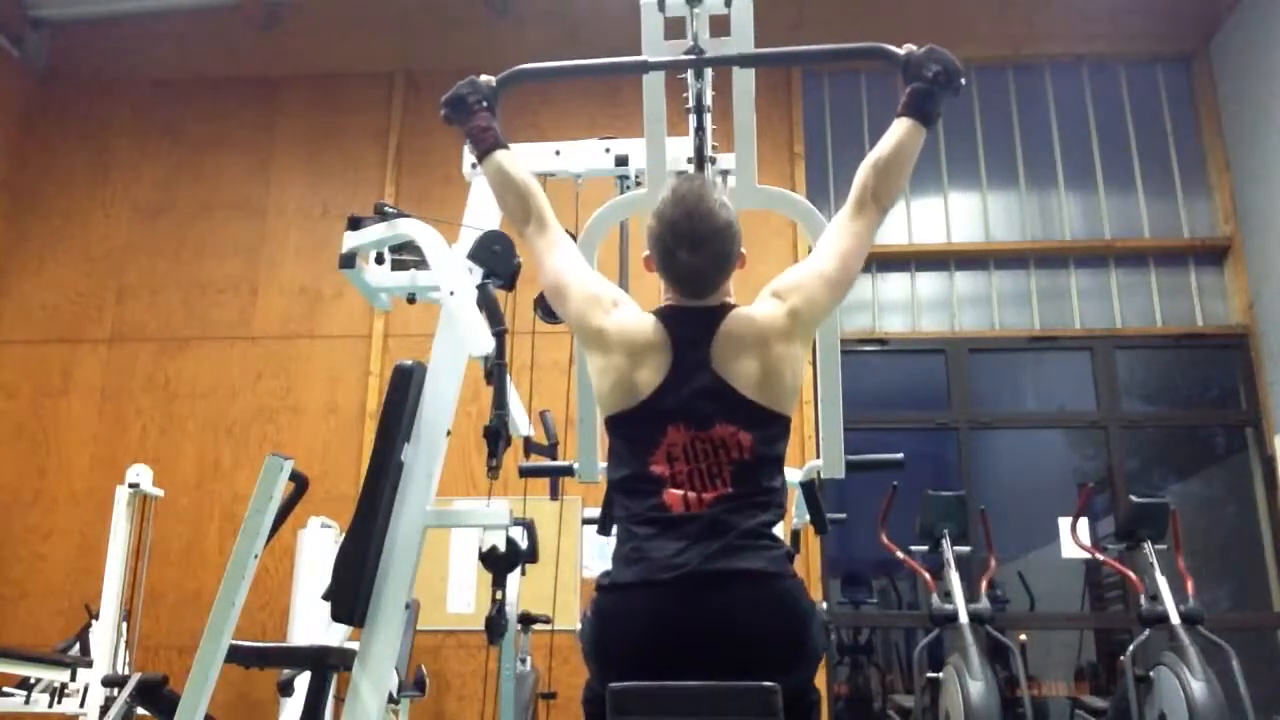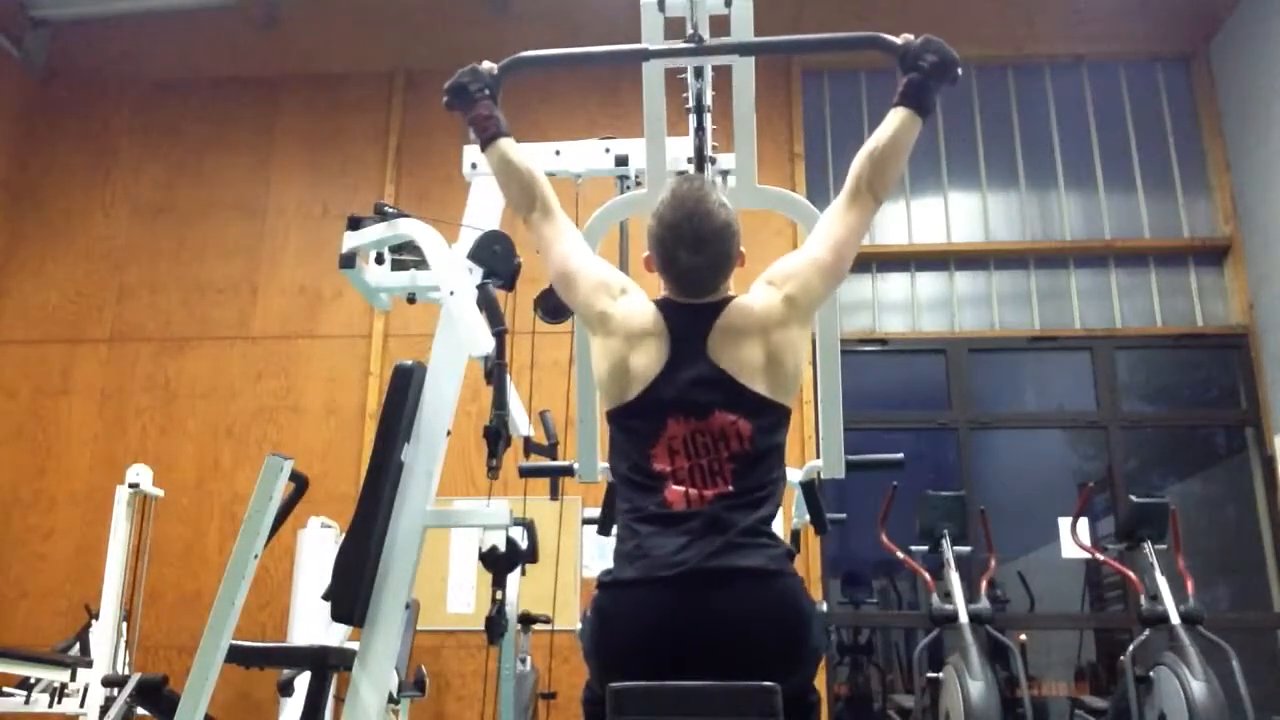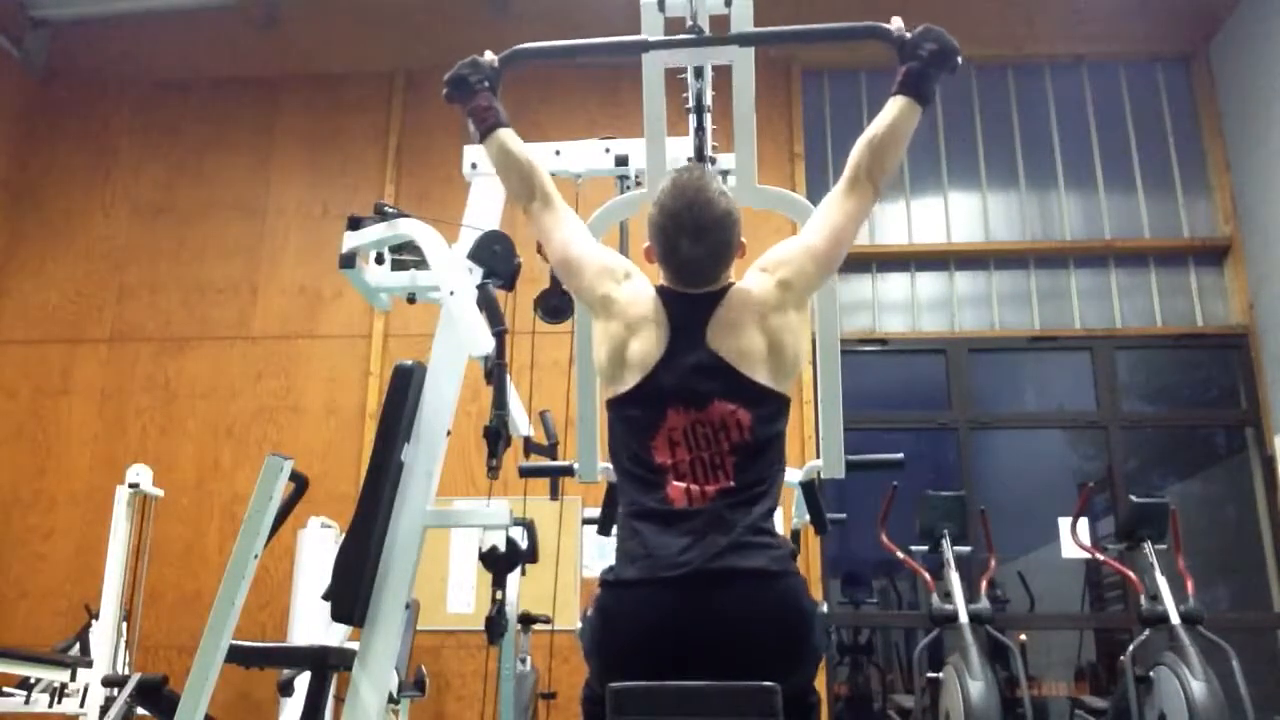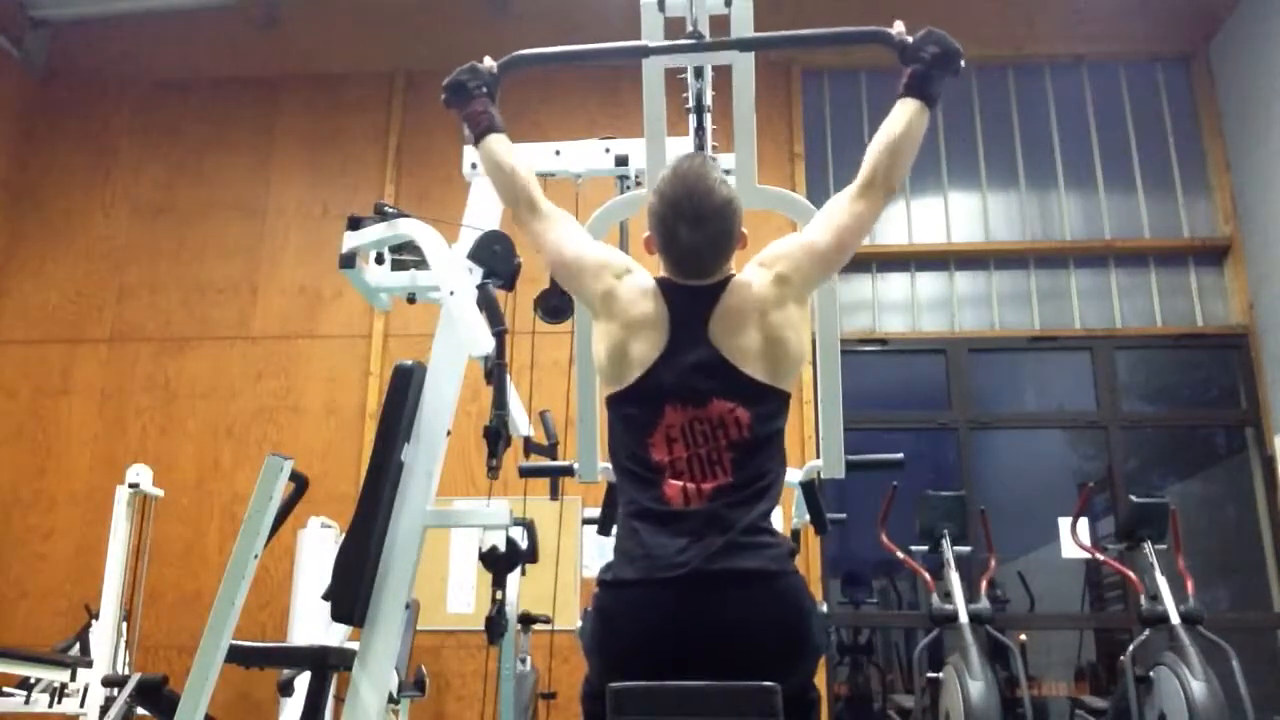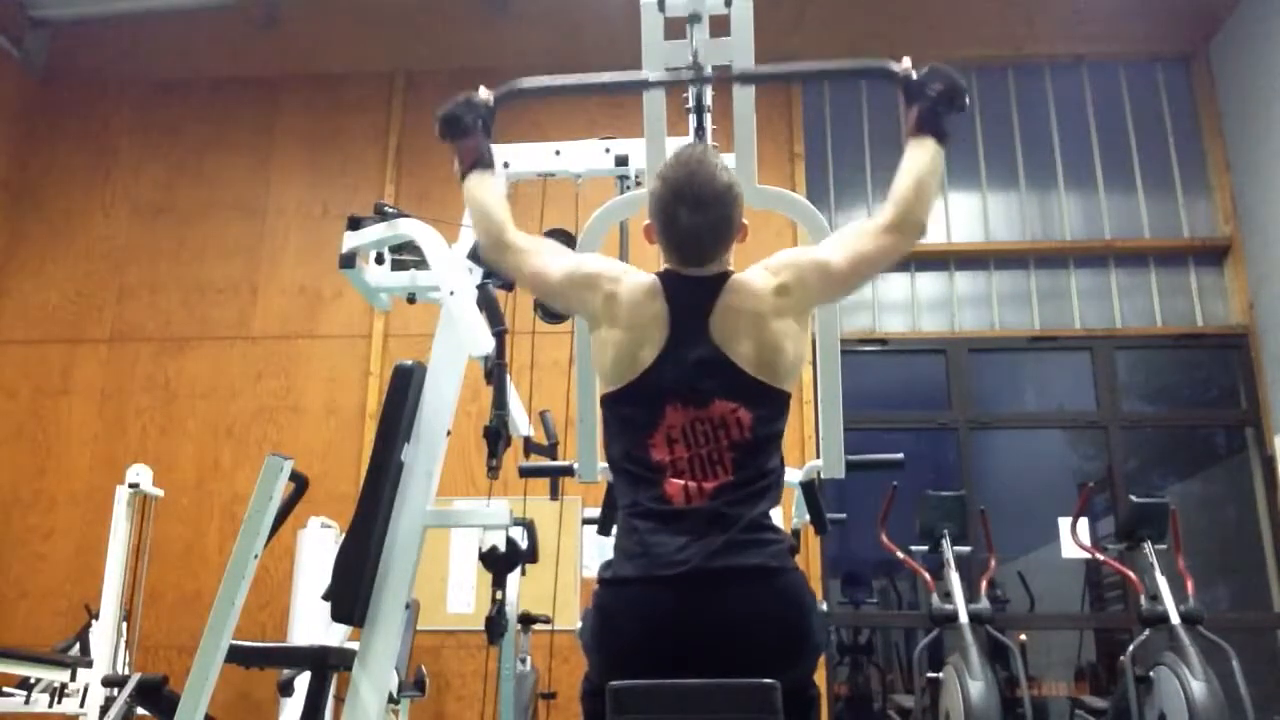
dt=0.2s
person 1, frame 1
left shoulder: (614, 333)
right shoulder: (777, 327)
left elbow: (537, 222)
right elbow: (865, 204)
left wrist: (482, 129)
right wrist: (919, 101)
left hip: (635, 613)
right hip: (762, 610)
person 1, frame 2
left shoulder: (618, 322)
right shoulder: (773, 316)
left elbow: (539, 208)
right elbow: (861, 193)
left wrist: (486, 117)
right wrist: (915, 92)
left hip: (636, 610)
right hip: (762, 606)
person 1, frame 3
left shoulder: (622, 309)
right shoulder: (771, 304)
left elbow: (540, 198)
right elbow: (860, 182)
left wrist: (485, 111)
right wrist: (914, 82)
left hip: (638, 607)
right hip: (762, 604)
person 1, frame 4
left shoulder: (620, 302)
right shoulder: (774, 297)
left elbow: (531, 206)
right elbow: (872, 187)
left wrist: (480, 115)
right wrist: (919, 84)
left hip: (638, 606)
right hip: (761, 602)
person 1, frame 5
left shoulder: (614, 302)
right shoulder: (777, 299)
left elbow: (502, 241)
right elbow: (899, 224)
left wrist: (474, 149)
right wrist: (926, 121)
left hip: (637, 602)
right hip: (761, 598)
